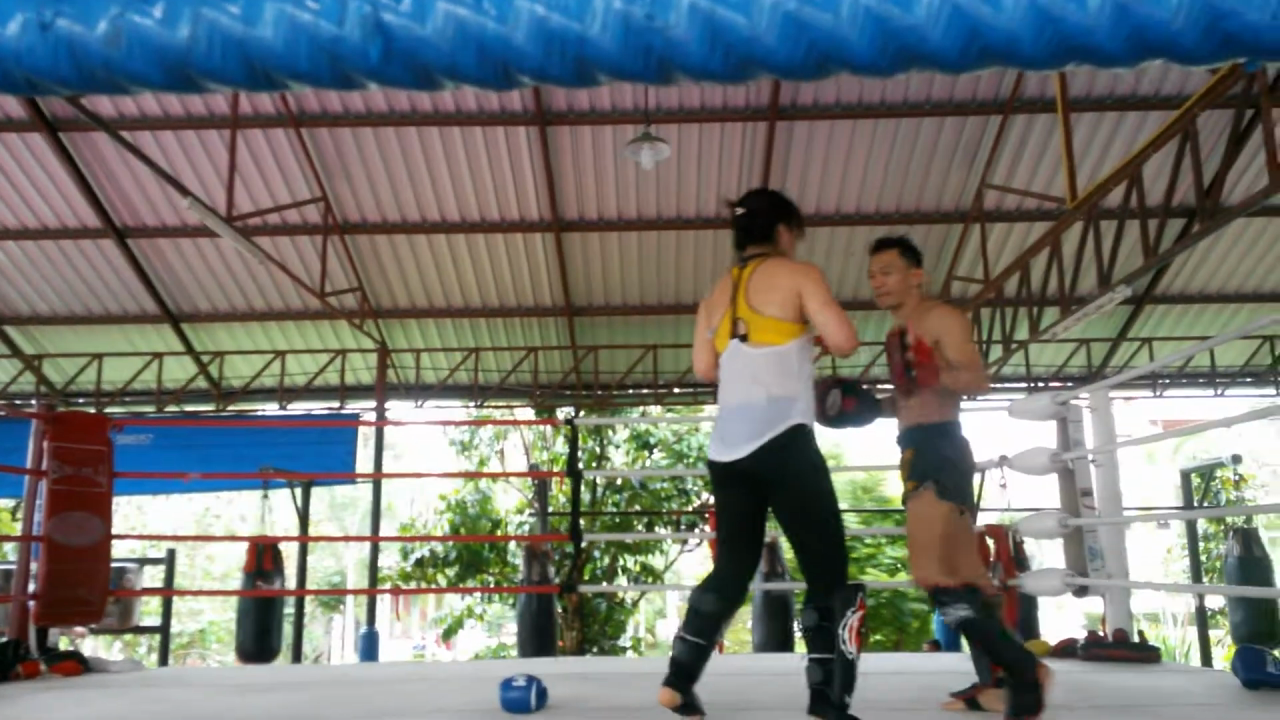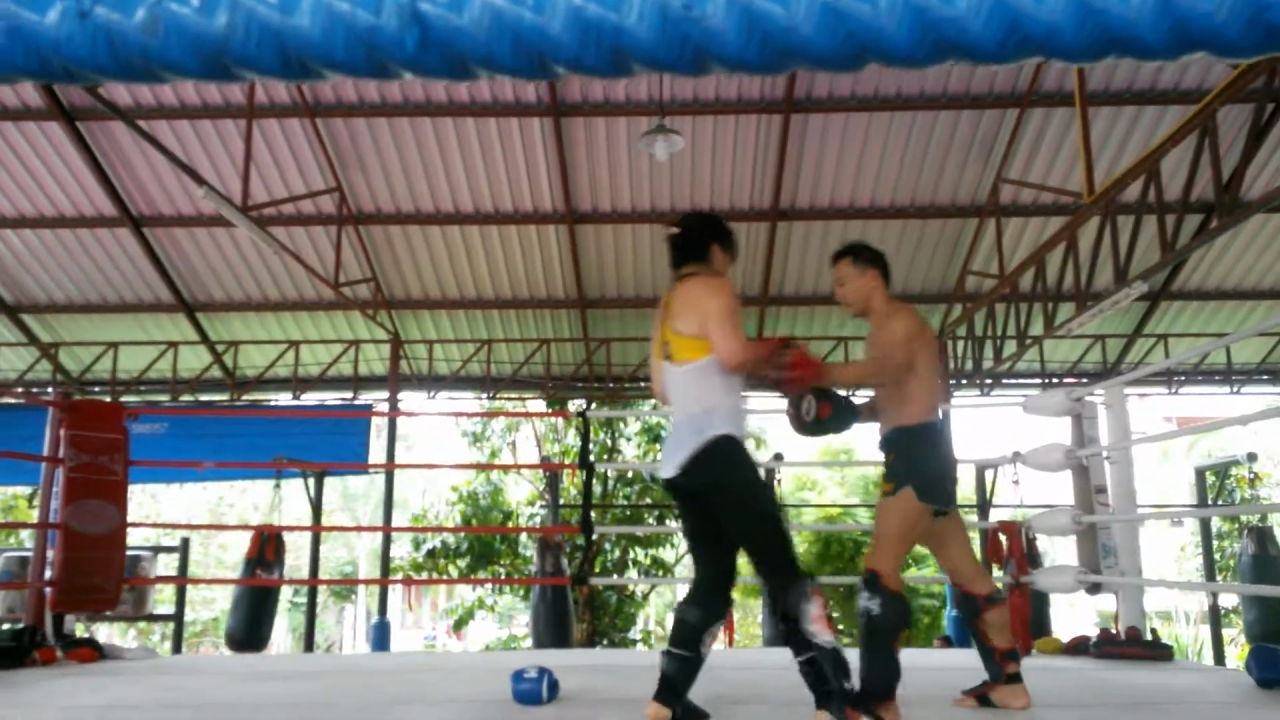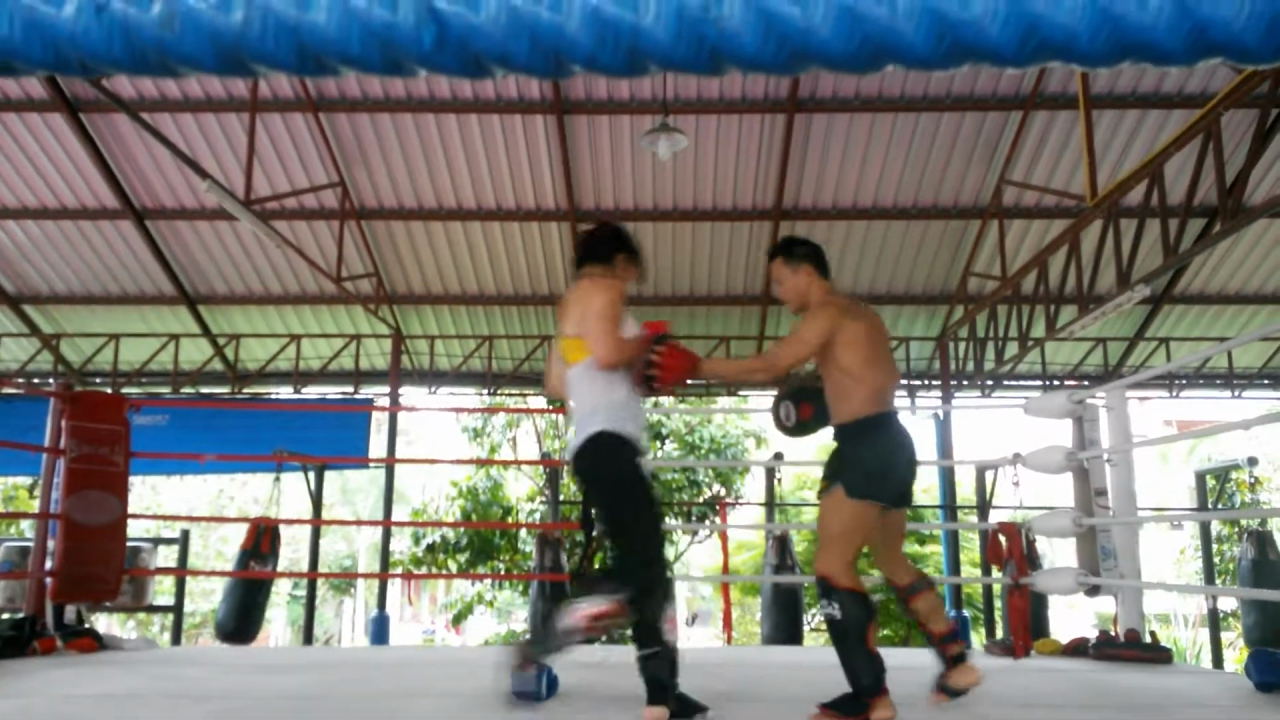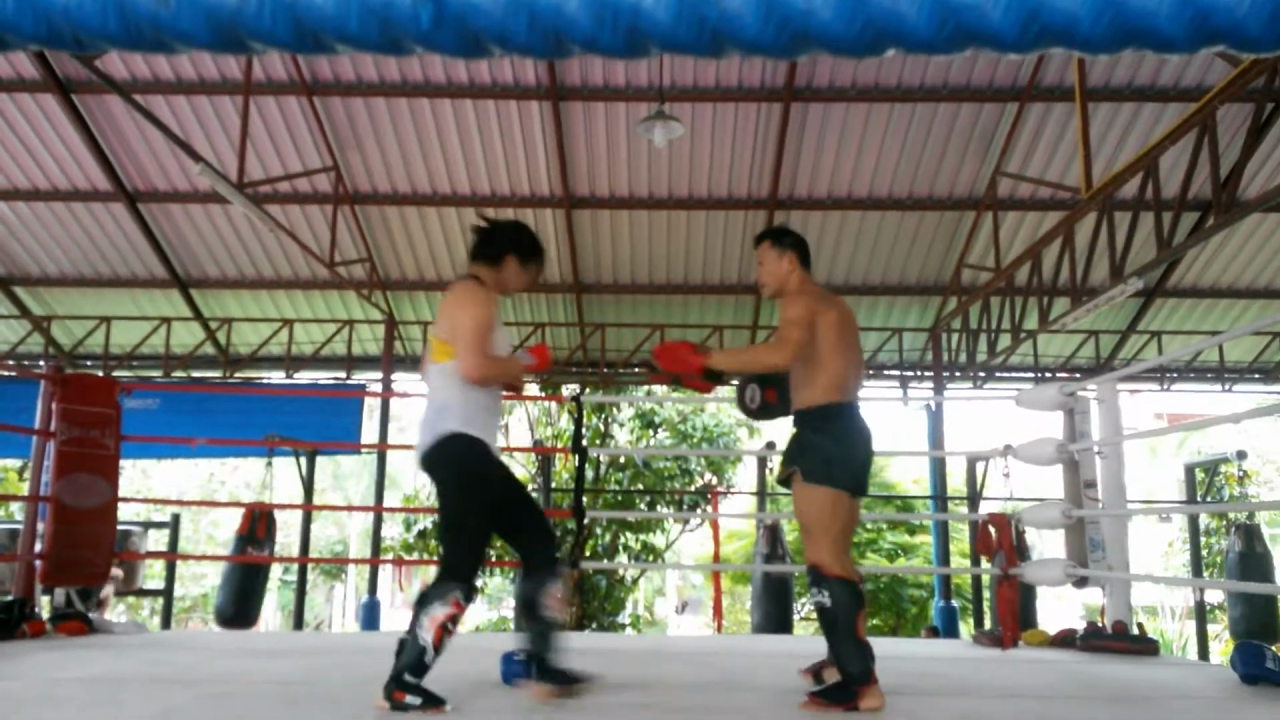
dt=0.3s
person 1, frame 1
left shoulder: (719, 291)
right shoulder: (798, 274)
left elbow: (704, 368)
right elbow: (844, 340)
right wrist: (815, 339)
left hip: (728, 449)
right hip: (782, 440)
left knee: (732, 569)
right knee: (828, 574)
person 1, frame 2
left shoulder: (668, 307)
right shoulder: (712, 289)
right elbow: (732, 354)
right wrist: (765, 353)
left hip: (680, 459)
right hip: (714, 450)
left knee: (712, 579)
right knee: (783, 572)
person 1, frame 3
left shoulder: (573, 304)
right shoulder: (602, 288)
left elbow: (556, 385)
right elbow: (607, 353)
right wrist: (645, 341)
left hip: (598, 447)
right hip: (607, 445)
left knee: (643, 570)
right knee: (640, 571)
right ankle: (535, 654)
person 1, frame 4
left shoulder: (463, 301)
right shoulder: (476, 296)
left elbow: (439, 372)
right elbow: (473, 369)
left wrist: (509, 374)
right wrist: (527, 364)
left hip: (469, 449)
right hip: (458, 446)
left knee: (541, 547)
right knee: (459, 571)
left ankle: (546, 668)
right ankle: (403, 684)
person 2, frame 1
left shoulder: (941, 317)
right shoulder: (905, 332)
left elbow: (977, 377)
left wrist: (933, 374)
left hip: (936, 451)
right hip: (924, 454)
left knee: (931, 571)
right knee: (966, 571)
left ankle: (1021, 670)
right ankle: (1000, 680)
person 2, frame 2
left shoulder: (904, 322)
right shoulder: (887, 329)
left elbow: (883, 371)
left wrist: (821, 374)
right wrist: (848, 413)
left hip: (918, 454)
right hip: (919, 456)
left knee: (880, 566)
right knee: (964, 569)
right ankle: (1007, 681)
person 2, frame 3
left shoulder: (826, 316)
right shoulder: (862, 315)
left elbow: (768, 367)
left wrist: (694, 366)
right wrist: (821, 402)
left hip: (865, 448)
right hip: (888, 444)
left knee: (834, 569)
right knee: (893, 562)
right ankle: (956, 662)
person 2, frame 4
left shoulder: (802, 303)
right shoulder: (838, 309)
left elbow: (780, 354)
left wrist: (703, 360)
right wrist: (789, 393)
left hip: (827, 434)
right hip: (845, 431)
left knee: (821, 560)
right knee: (835, 556)
left ankle: (860, 683)
right ankle: (844, 664)
